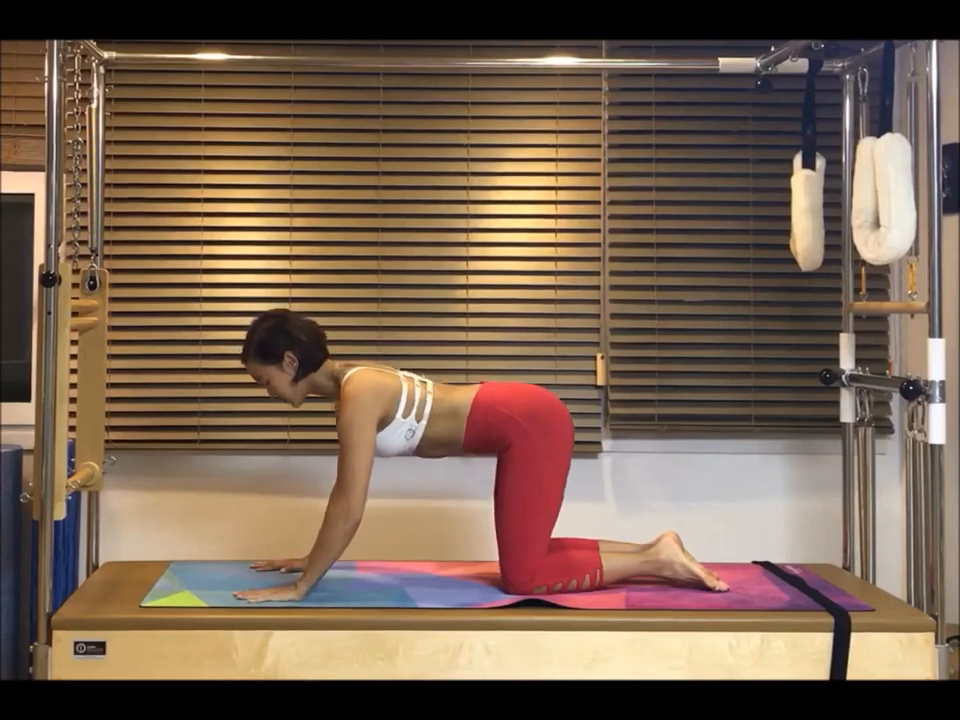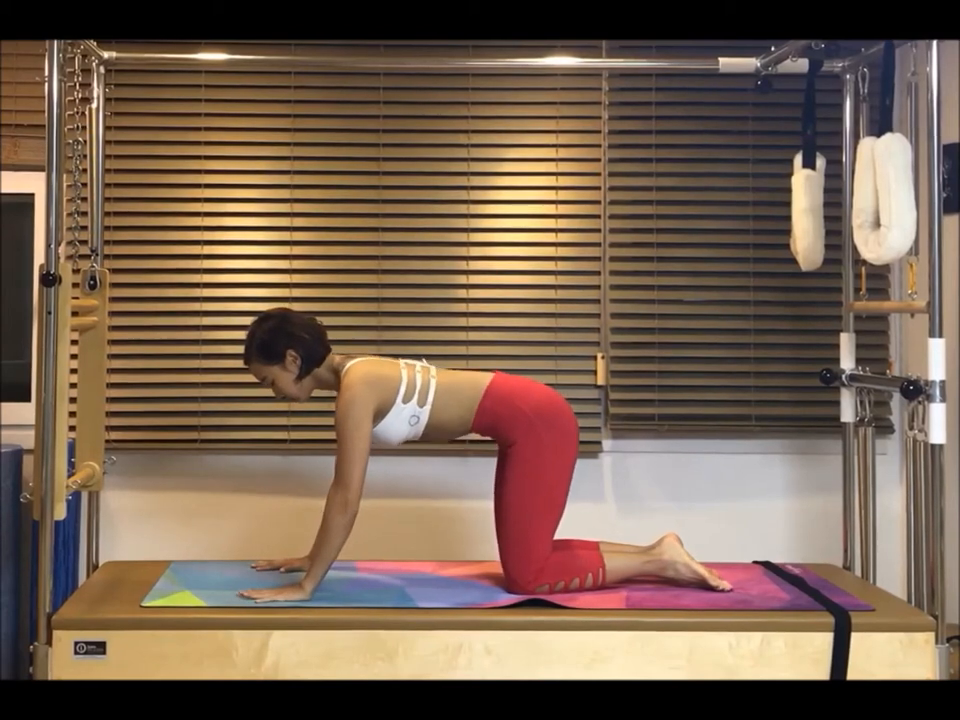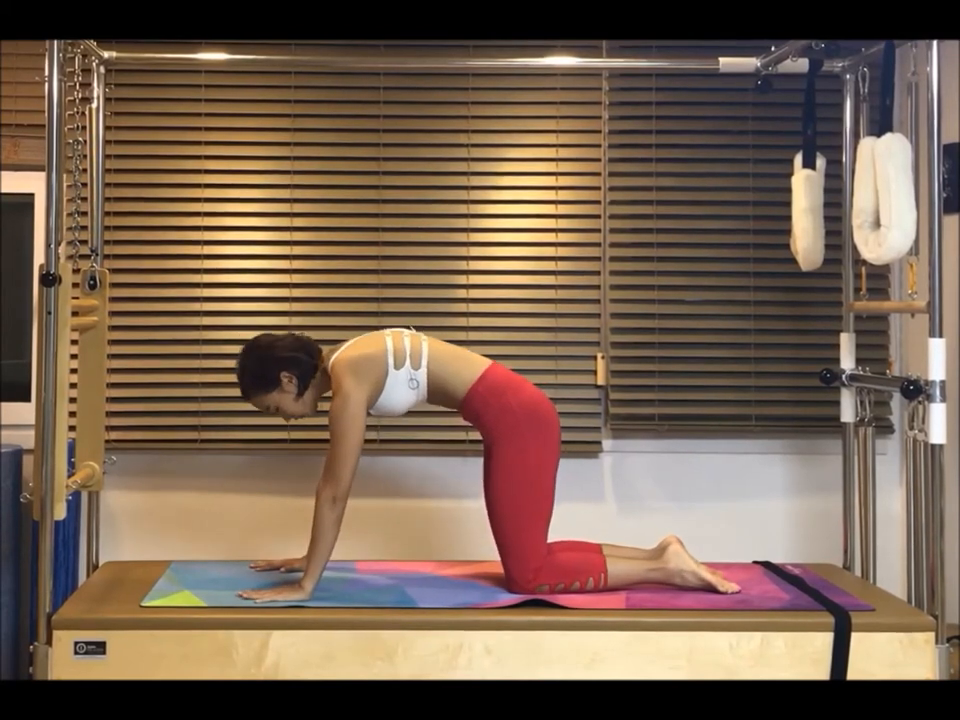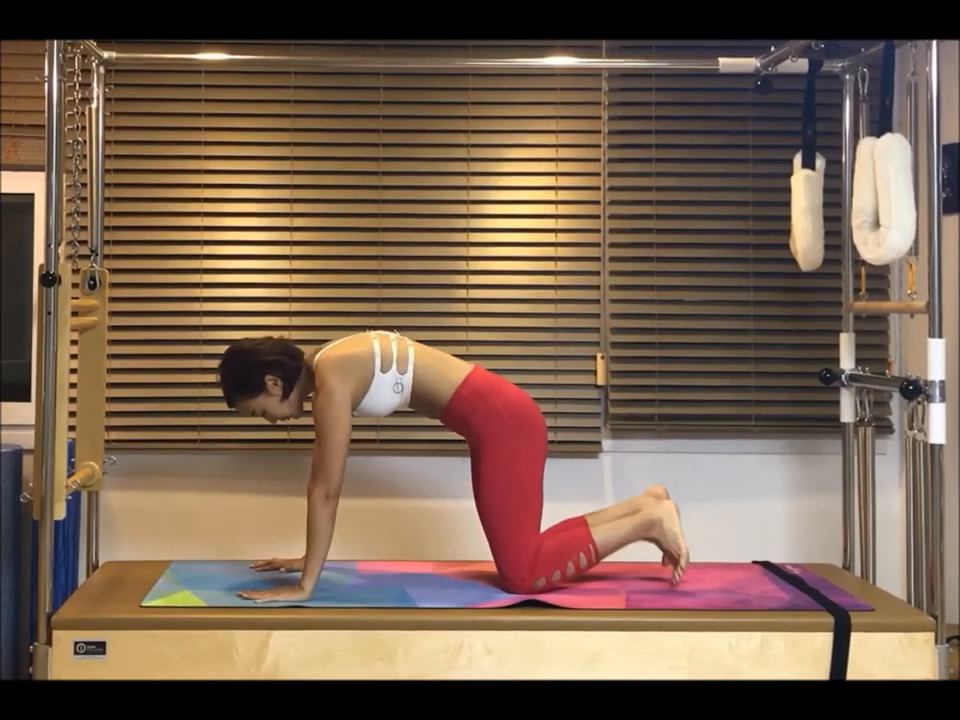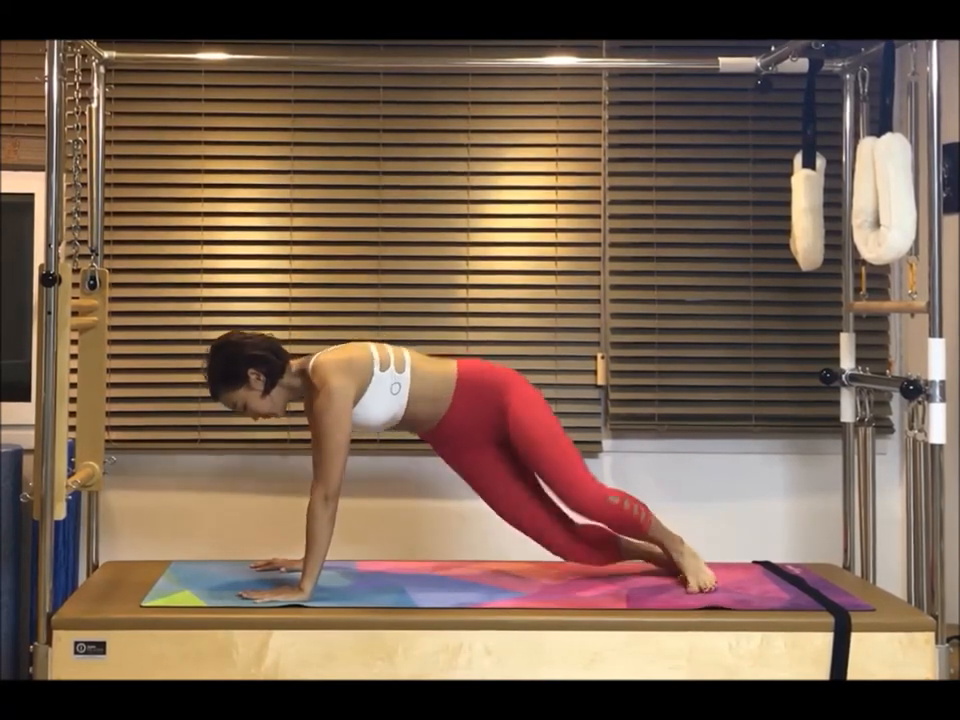
dt=0.7s
person 1, frame 1
left shoulder: (356, 398)
right shoulder: (351, 385)
left elbow: (351, 509)
right elbow: (342, 489)
left wrist: (301, 585)
right wrist: (311, 559)
left hip: (531, 425)
right hip: (526, 420)
left knee: (523, 576)
right knee: (525, 553)
left ankle: (656, 561)
right ankle: (654, 549)
person 1, frame 2
left shoulder: (355, 389)
right shoulder: (355, 379)
left elbow: (346, 501)
right elbow: (342, 487)
left wrist: (306, 585)
right wrist: (312, 558)
left hip: (536, 422)
right hip: (528, 420)
left knee: (526, 577)
right knee: (526, 555)
left ankle: (659, 562)
right ankle: (654, 551)
person 1, frame 3
left shoulder: (347, 379)
right shoulder: (345, 367)
left elbow: (335, 491)
right elbow: (333, 482)
left wrist: (306, 583)
right wrist: (311, 557)
left hip: (516, 417)
right hip: (512, 415)
left knee: (527, 575)
right knee: (526, 555)
left ankle: (666, 567)
right ankle: (658, 554)
person 1, frame 4
left shoulder: (330, 379)
right shoulder: (328, 365)
left elbow: (326, 491)
right elbow: (323, 483)
left wrist: (305, 586)
right wrist: (307, 558)
left hip: (500, 419)
right hip: (494, 417)
left knee: (522, 575)
right knee: (520, 555)
left ankle: (647, 521)
right ankle: (643, 507)
person 1, frame 5
left shoulder: (330, 379)
right shoulder: (312, 393)
left elbow: (326, 493)
right elbow: (325, 488)
left wrist: (305, 585)
right wrist: (307, 559)
left hip: (493, 395)
right hip: (456, 437)
left knee: (585, 497)
right knee: (564, 540)
left ankle: (675, 545)
right ankle: (648, 552)
